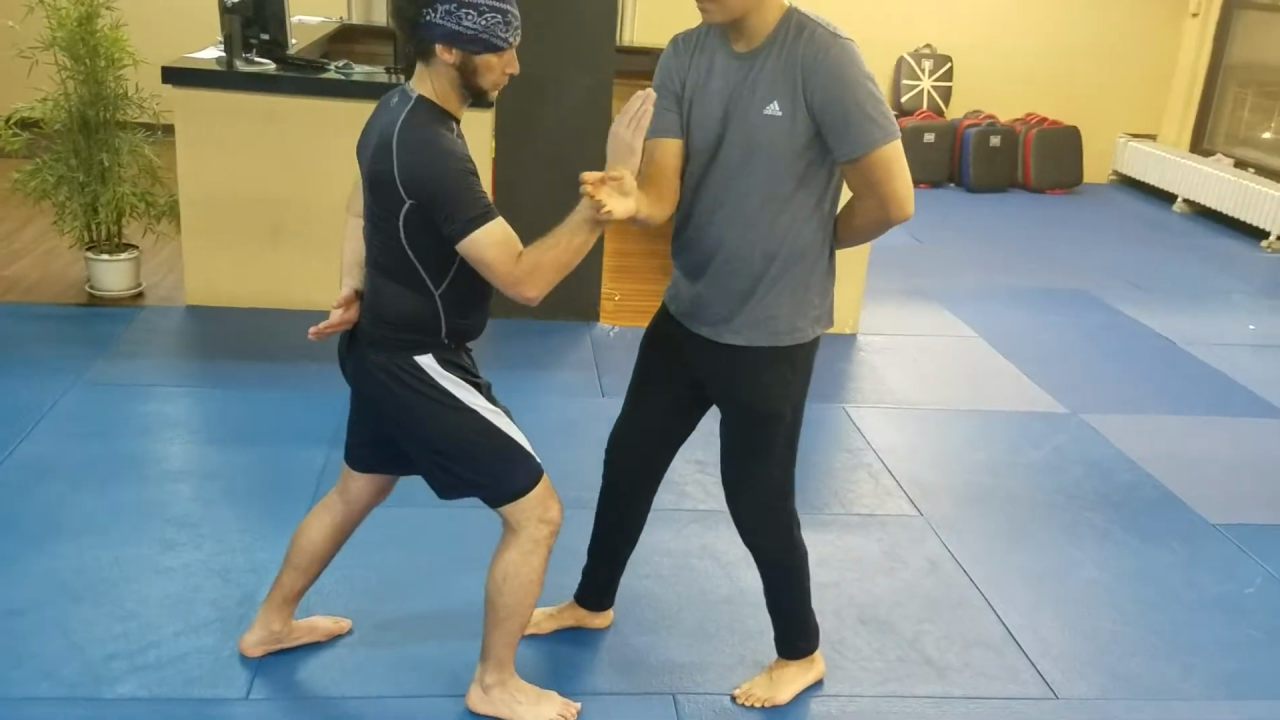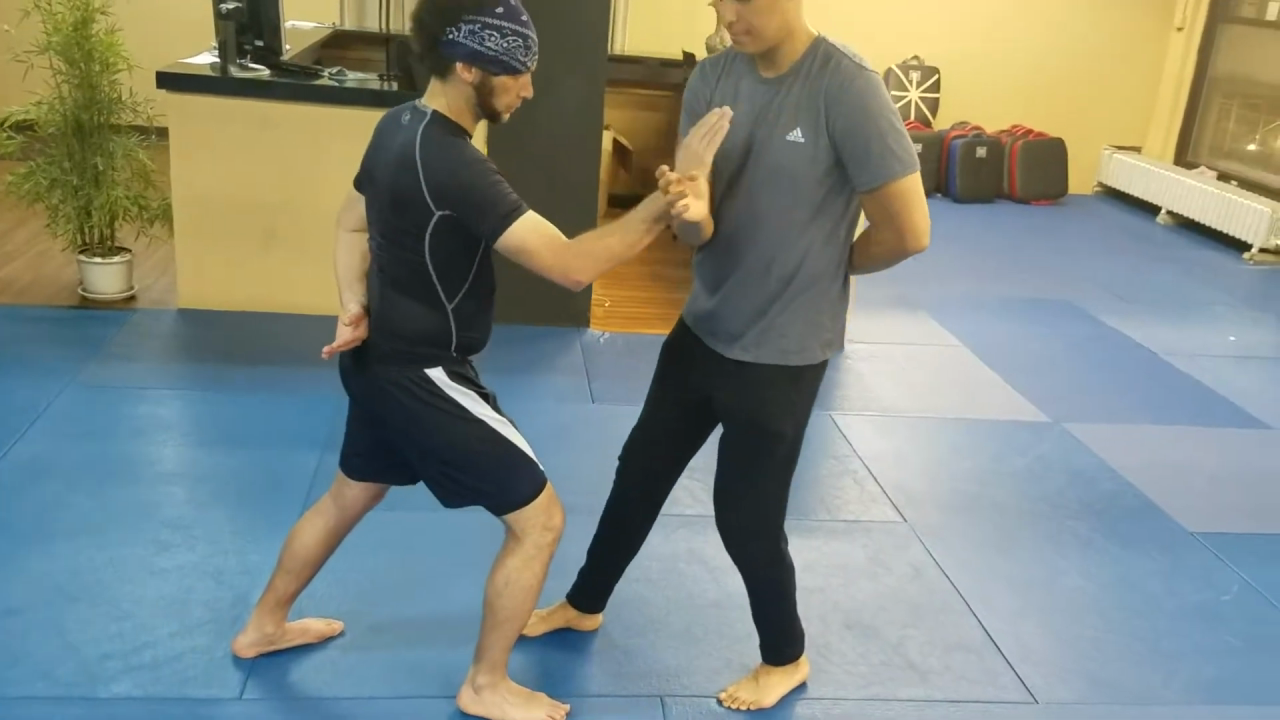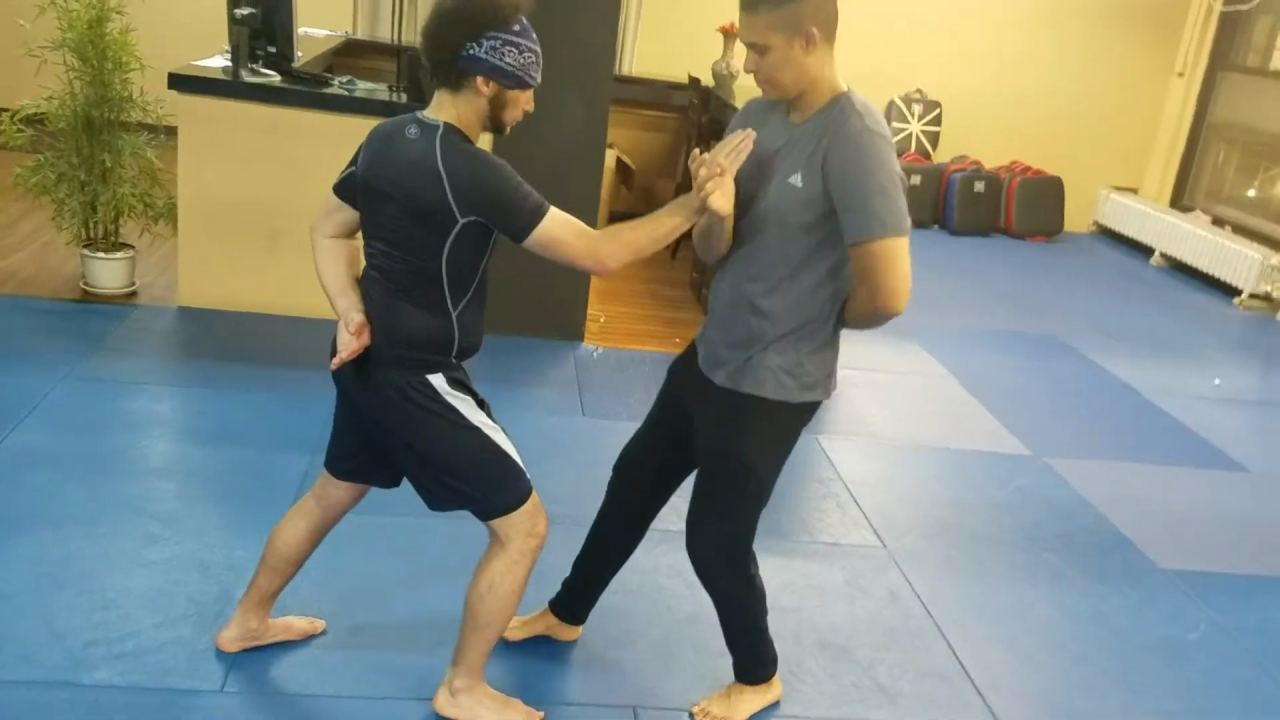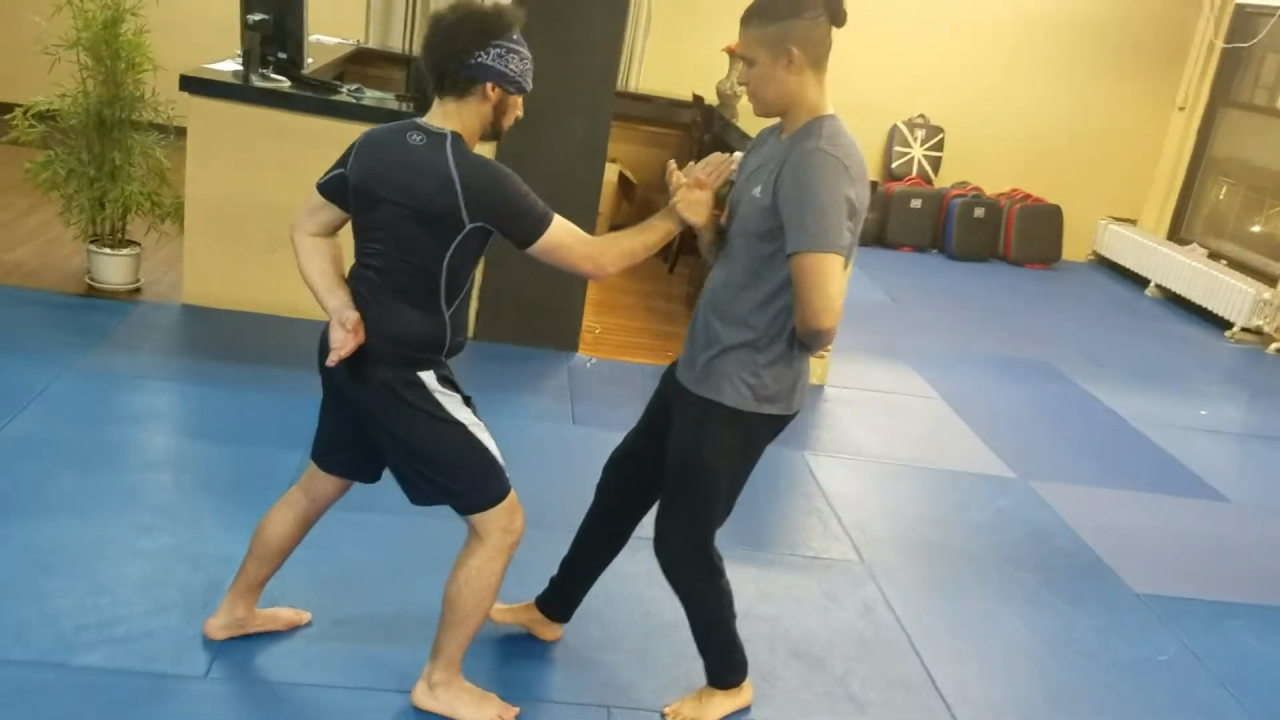
dt=0.4s
person 1, frame 1
left shoulder: (398, 111)
right shoulder: (430, 151)
left elbow: (360, 211)
right elbow: (524, 280)
left wrist: (355, 291)
left hip: (383, 349)
right hip: (419, 364)
left knee: (358, 490)
right knee: (536, 513)
left ankle: (269, 623)
person 1, frame 2
left shoulder: (398, 127)
right shoulder: (451, 166)
left elbow: (353, 224)
right elbow: (572, 266)
left wrist: (356, 308)
right wrist: (665, 197)
left hip: (381, 359)
right hip: (424, 376)
left knee: (350, 495)
right knee: (538, 519)
left ankle: (263, 625)
person 1, frame 3
left shoulder: (386, 139)
right shoulder: (472, 174)
left elbow: (330, 232)
right elbow: (598, 253)
left wrist: (350, 316)
right wrist: (696, 200)
left hip: (370, 363)
right hip: (420, 381)
left knee: (332, 493)
right knee: (523, 526)
left ankle: (247, 620)
person 1, frame 4
left shoulder: (374, 144)
right shoulder: (479, 182)
left elbow: (309, 230)
right elbow: (595, 259)
left wrist: (342, 312)
right wrist: (677, 214)
left hip: (355, 359)
right hip: (407, 375)
left knee: (318, 485)
right knee: (499, 523)
left ankle: (234, 610)
person 2, frame 1
left shoulder: (822, 57)
left elbow: (892, 200)
right elbow: (664, 191)
left wrist: (803, 245)
right wrist: (629, 199)
left hip: (771, 332)
right hip: (686, 313)
left knee: (758, 502)
right knee: (629, 458)
left ankle: (801, 653)
right ankle: (592, 602)
person 2, frame 2
left shoulder: (846, 89)
right shoulder: (712, 78)
left elbow: (908, 232)
right elbow: (700, 228)
left wrist: (821, 266)
right wrist: (690, 209)
left hip: (781, 351)
right hip: (702, 329)
left knee: (746, 516)
right knee: (641, 468)
left ankle: (785, 659)
right ankle: (584, 604)
person 2, frame 3
left shoulder: (856, 143)
right shoulder: (754, 119)
left elbow: (888, 294)
right elbow: (711, 252)
left wrist: (818, 318)
right wrist: (715, 213)
left hip: (772, 383)
right hip: (709, 356)
left knee: (715, 539)
right knee: (633, 483)
right ankle: (566, 614)
person 2, frame 4
left shoulder: (821, 161)
right shoulder: (769, 142)
left elbow: (820, 315)
left wrist: (798, 344)
right wrist: (698, 220)
left hip: (743, 391)
right hip: (699, 368)
left knee: (682, 539)
right knee: (621, 486)
right ankle: (550, 611)
